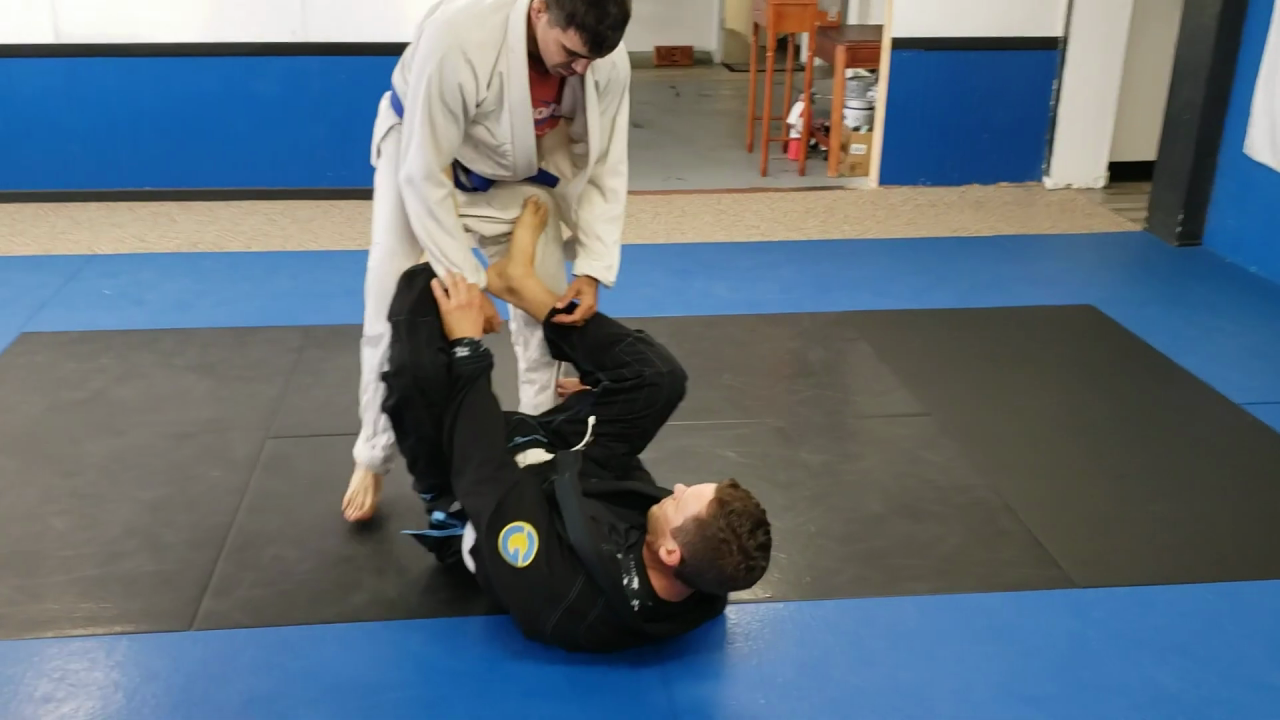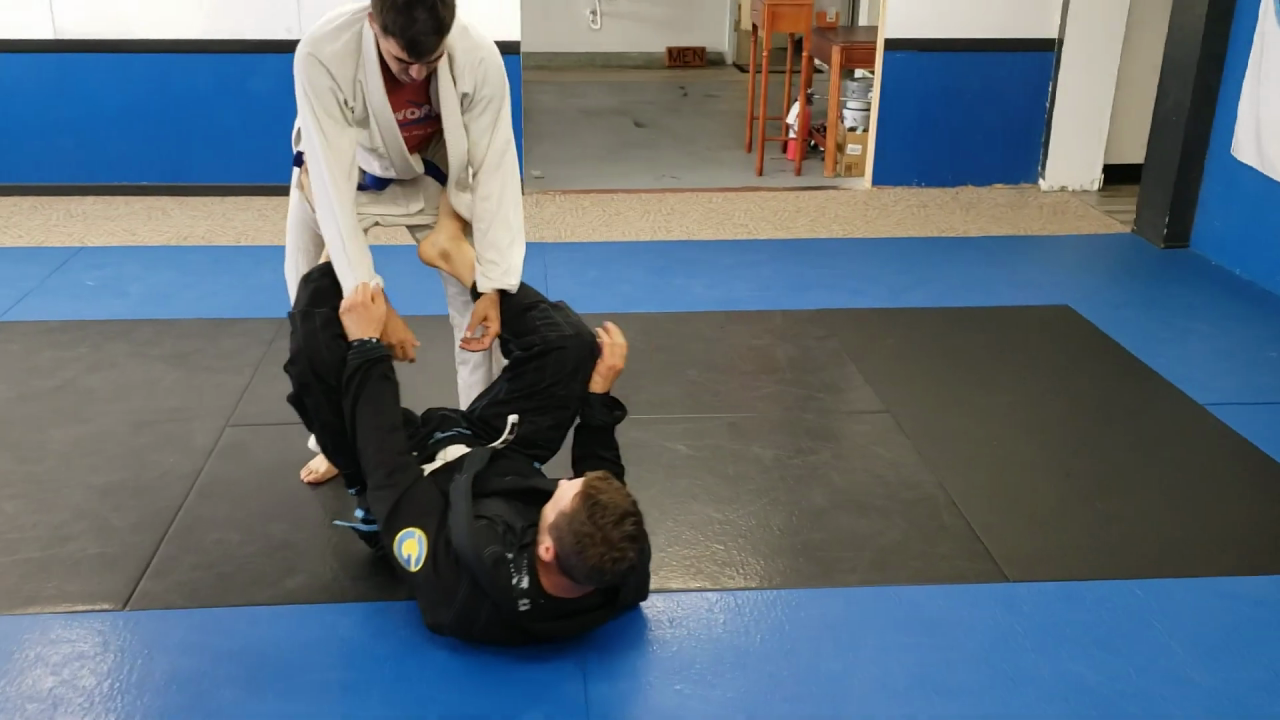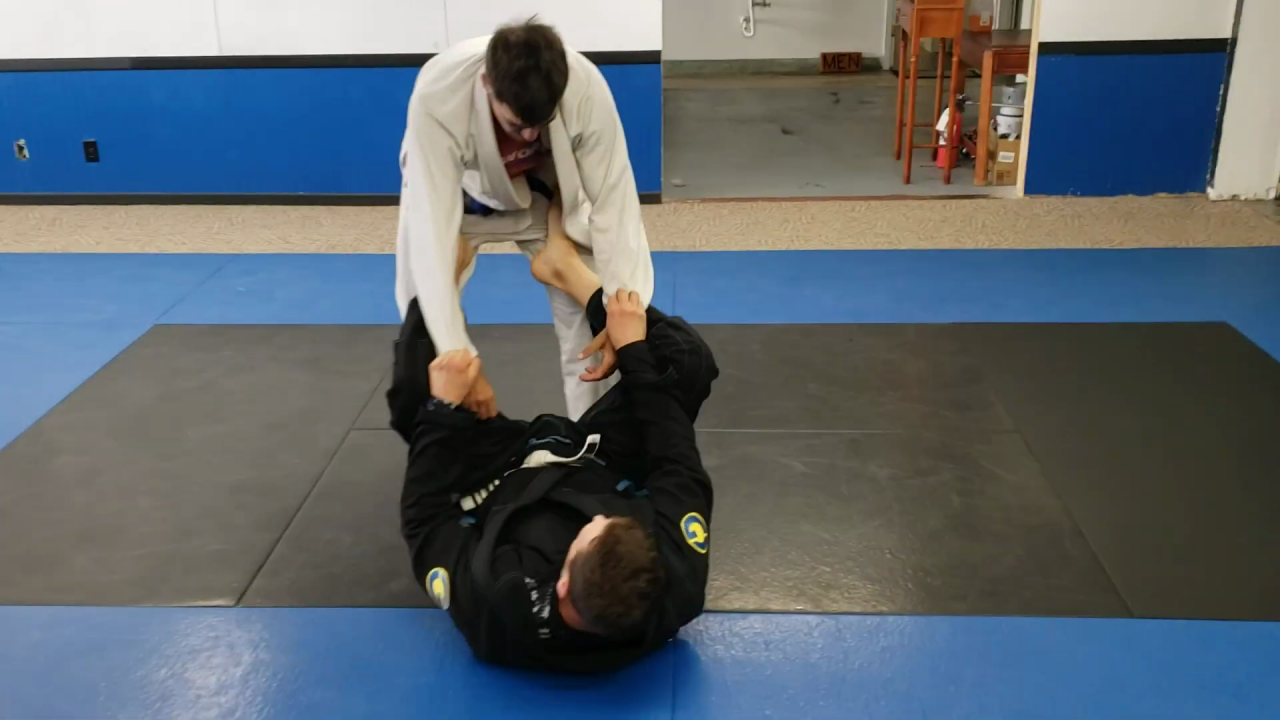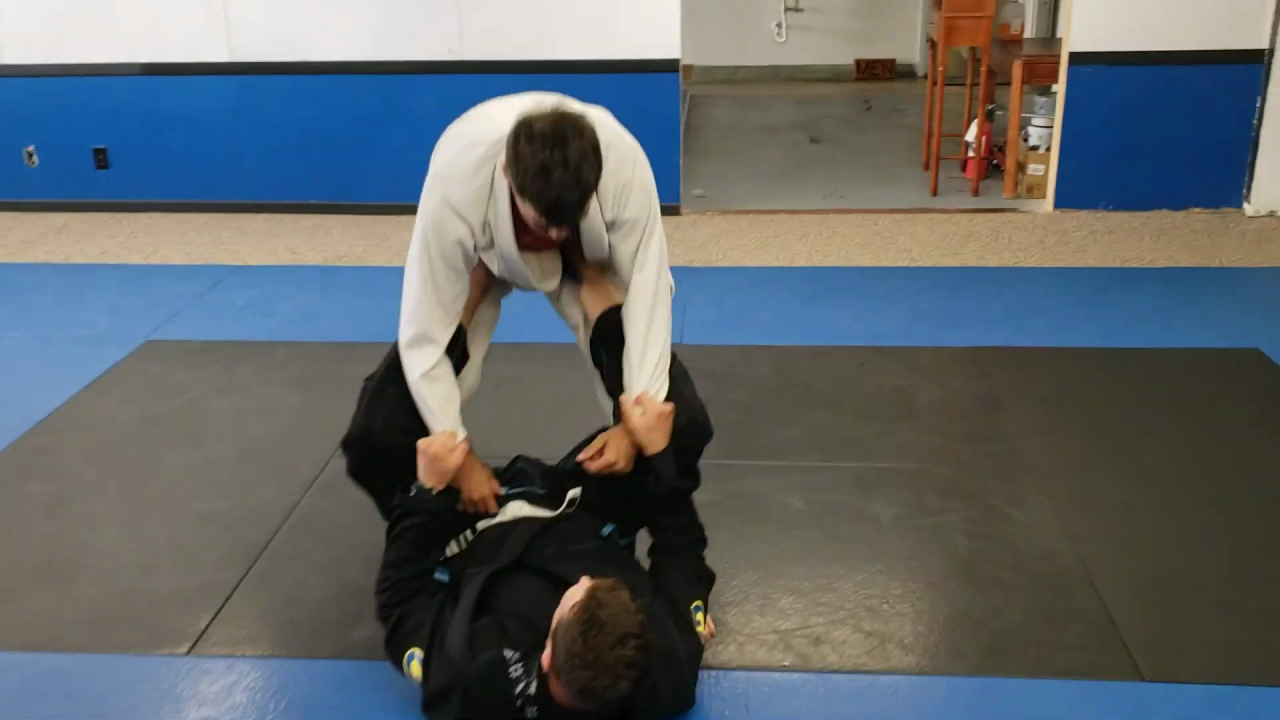
dt=0.5s
person 1, frame 1
left shoulder: (606, 61)
left elbow: (602, 166)
right elbow: (423, 175)
left wrist: (591, 269)
right wrist: (467, 283)
left hip: (520, 177)
right hip: (426, 160)
left knee: (547, 329)
right knee: (394, 321)
right ankle: (374, 460)
person 1, frame 2
left shoulder: (477, 55)
right shoulder: (323, 52)
left elbow: (494, 168)
right elbow: (332, 182)
left wrist: (493, 286)
left hip: (434, 170)
right hip: (346, 169)
left knee: (479, 306)
person 1, frame 3
left shoulder: (585, 89)
right shoulder: (436, 100)
left elbow: (612, 200)
right elbow: (433, 232)
left hip: (541, 189)
right hip: (451, 190)
left knee: (585, 314)
right knee: (426, 320)
person 1, frame 4
left shoulder: (624, 166)
right shoulder: (454, 191)
left elbow: (646, 287)
right elbow: (424, 335)
right wrist: (461, 456)
right hip: (482, 248)
left knee: (624, 358)
person 2, frame 1
left shoulder: (568, 596)
right shoulder: (707, 575)
left elbow: (483, 475)
left wrist: (466, 348)
right wrist: (596, 405)
left hip: (480, 498)
left knee: (420, 376)
right knee: (656, 376)
left ankle: (431, 258)
right ankle: (520, 282)
person 2, frame 2
left shoulder: (463, 592)
right shoulder: (626, 565)
left elbow: (387, 473)
left wrist: (364, 346)
right wrist: (598, 397)
left hip: (422, 475)
left knee: (322, 359)
right knee: (568, 341)
right ankle: (454, 250)
person 2, frame 3
left shoulder: (493, 616)
right shoulder: (678, 585)
left elbow: (425, 521)
right elbow: (680, 469)
left wrist: (445, 407)
right wrist: (636, 352)
right knee: (685, 363)
right ankle: (565, 268)
person 2, frame 4
left shoulder: (466, 686)
right shoulder: (666, 677)
left elbow: (401, 605)
right elbow: (683, 563)
left wrist: (427, 492)
right wrist: (659, 454)
